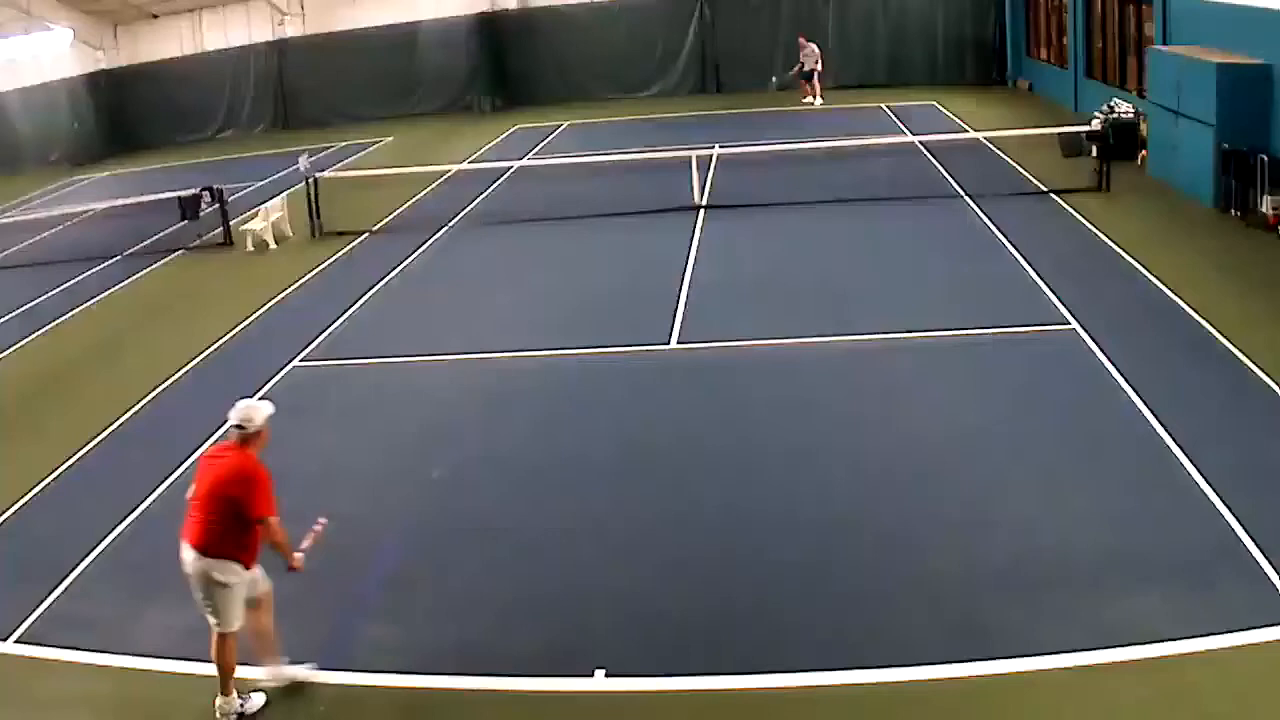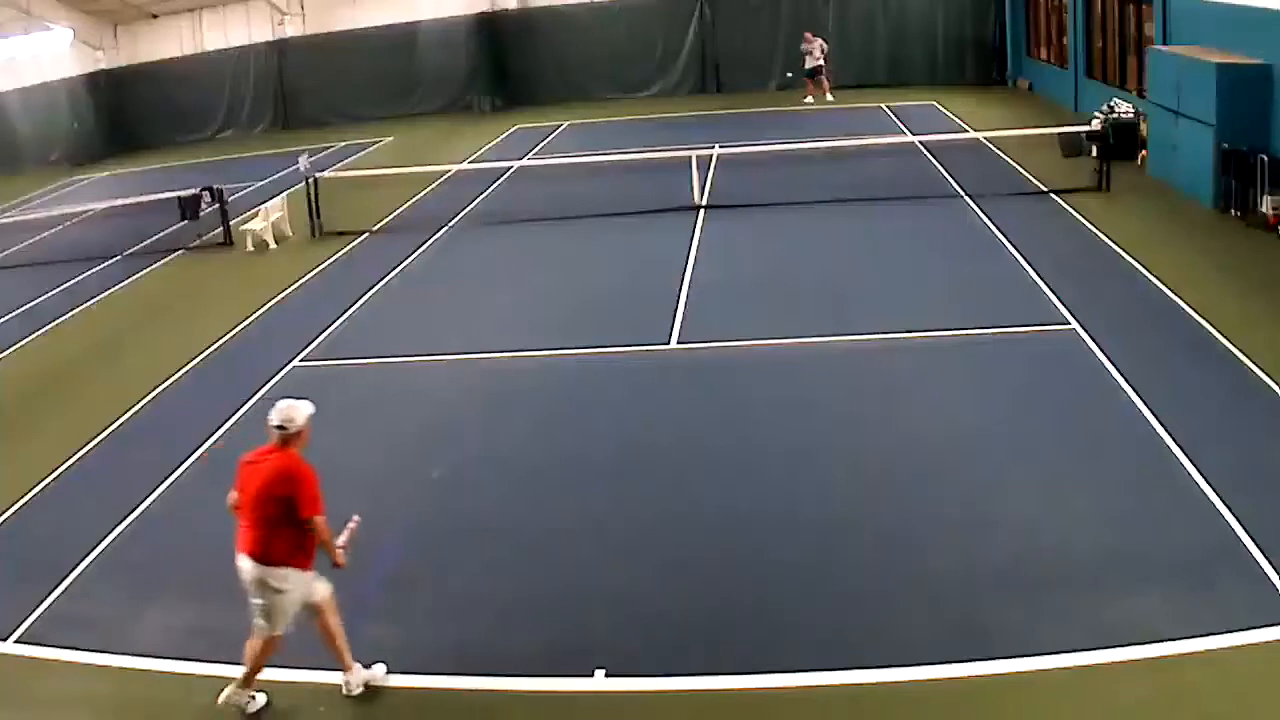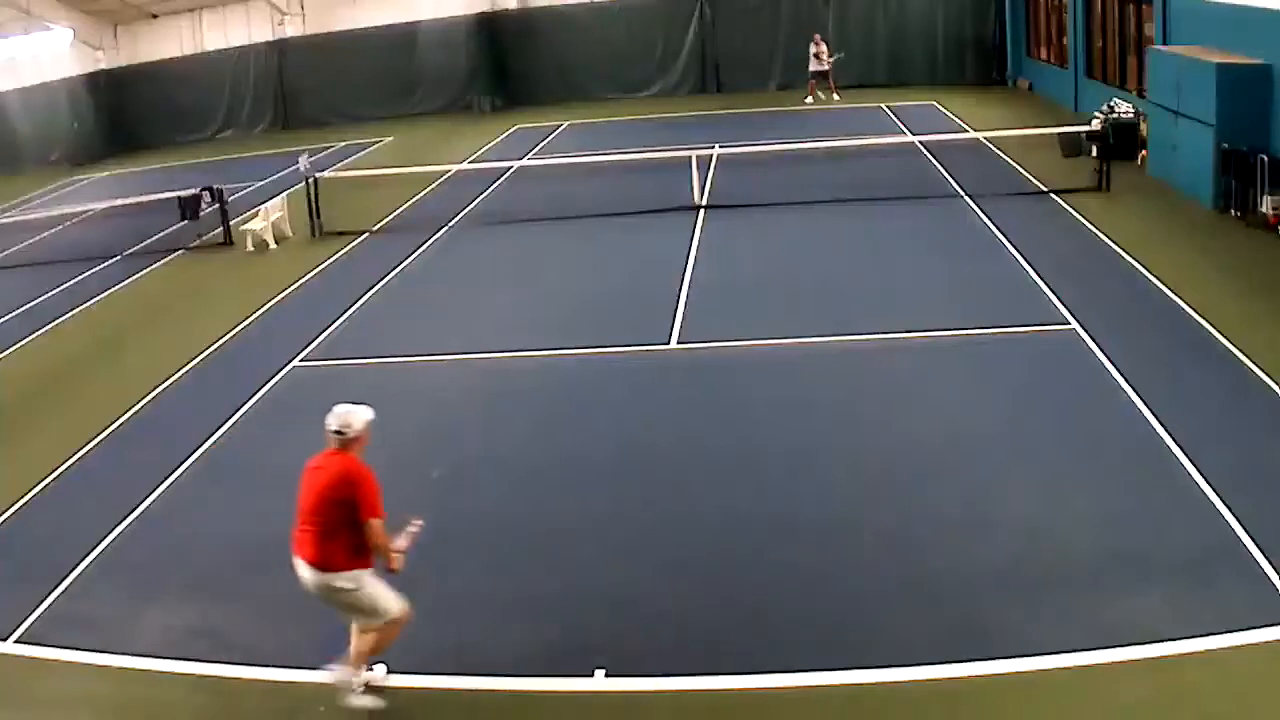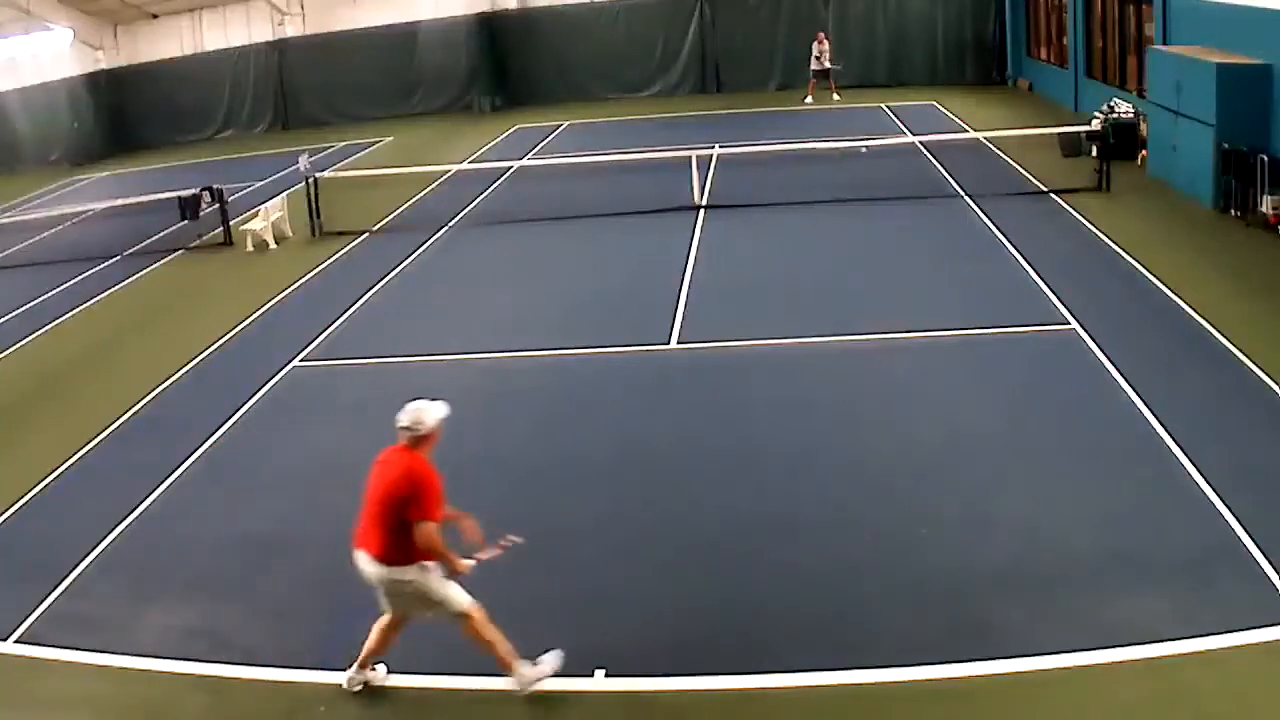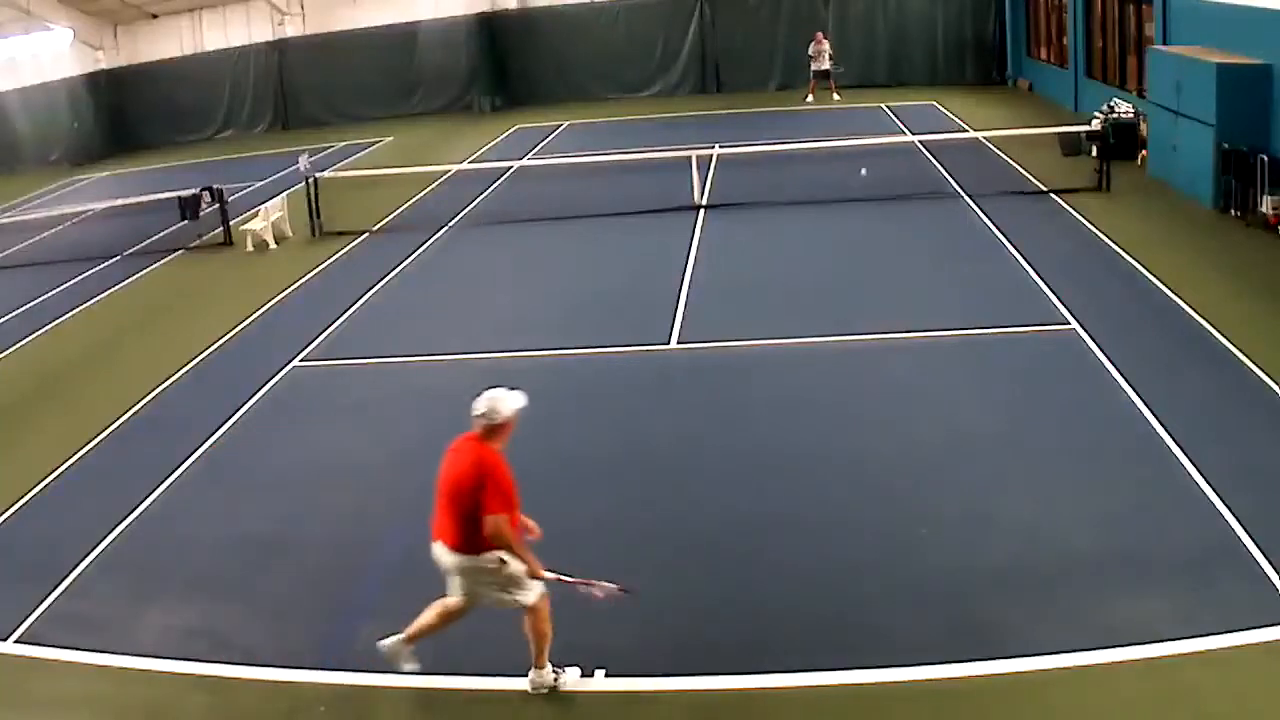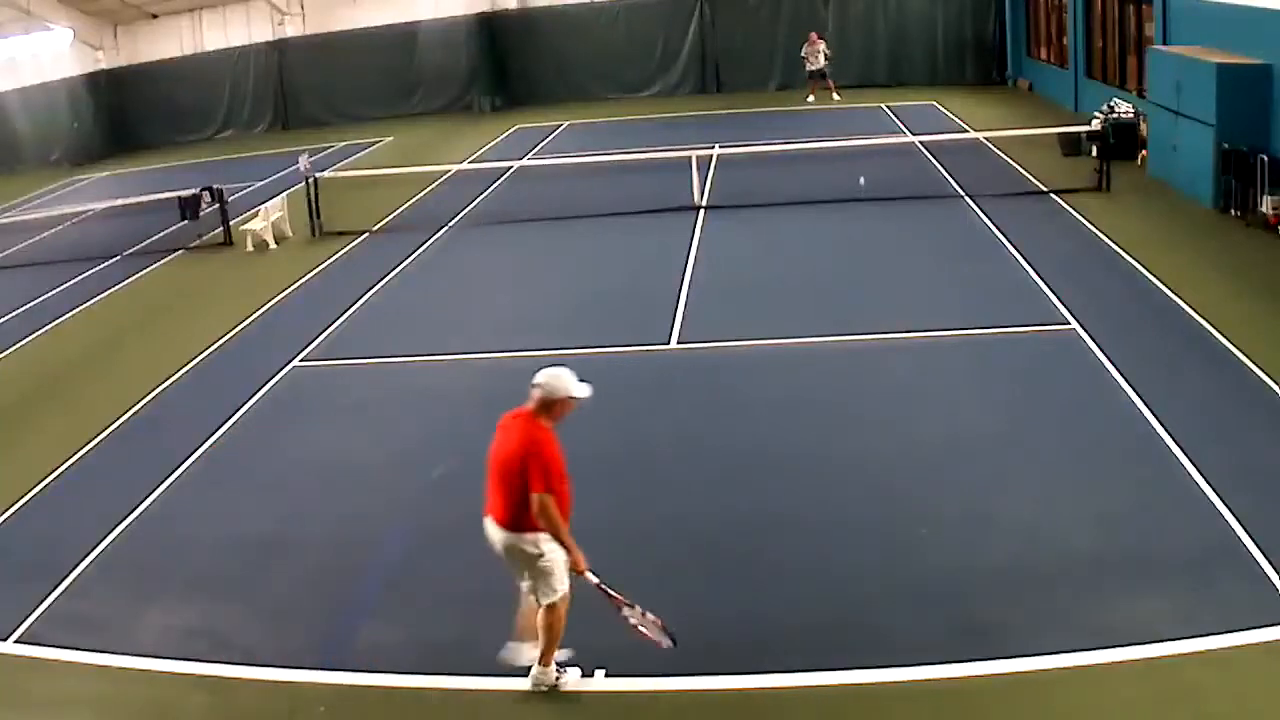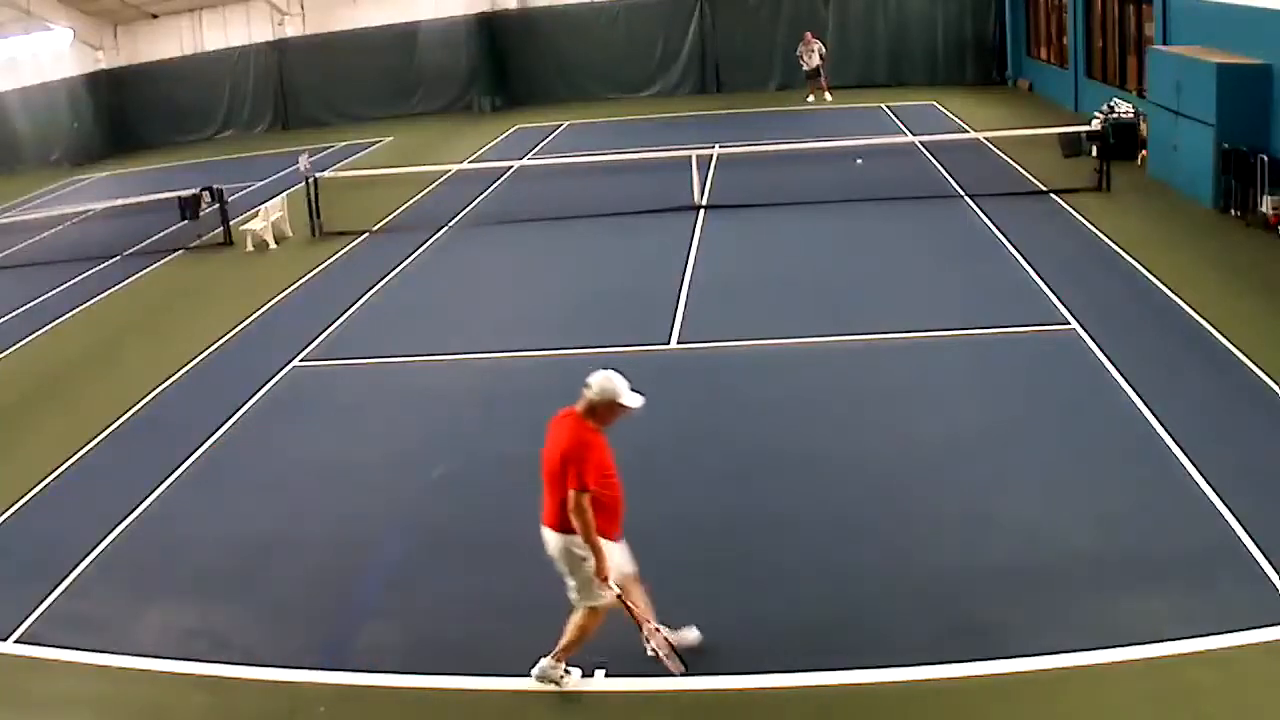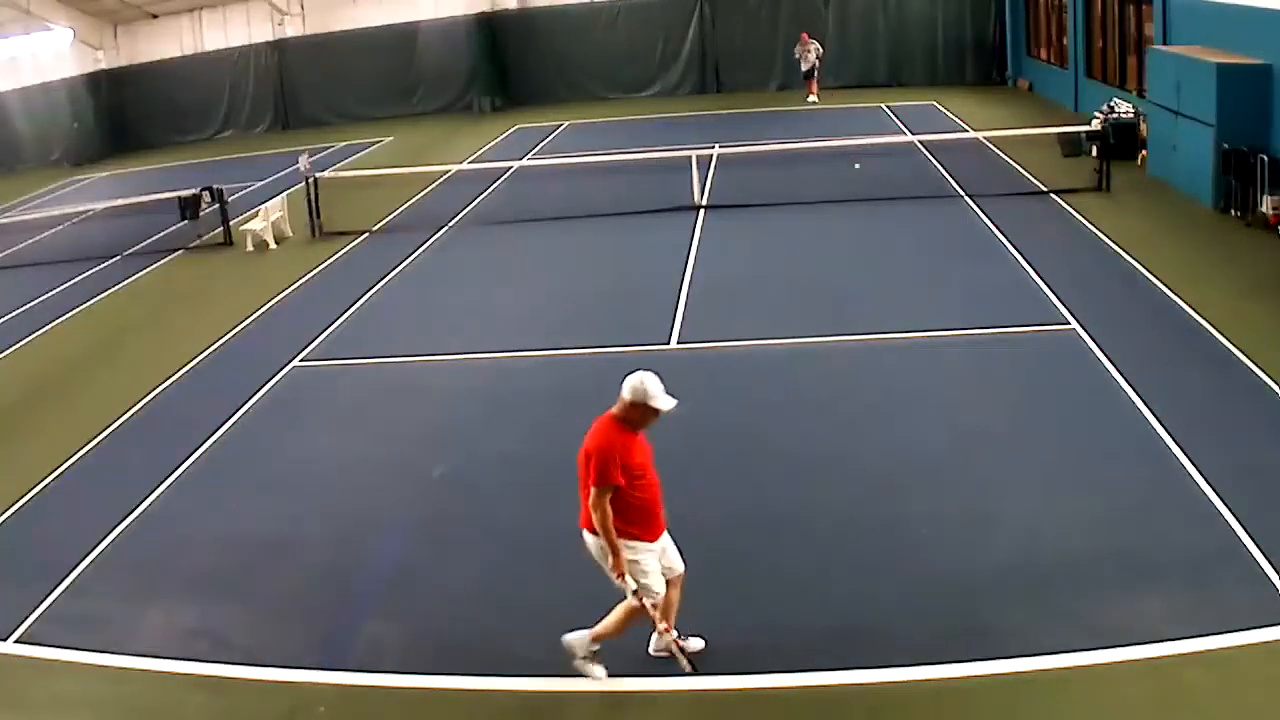
dt=0.2s
person 1, frame 1
left shoulder: (213, 455)
right shoulder: (252, 471)
left elbow: (193, 496)
right elbow: (269, 529)
right wrist: (291, 557)
left hip: (198, 550)
right hip: (219, 563)
left knee: (260, 597)
right knee: (226, 630)
left ankle: (274, 669)
person 1, frame 2
left shoulder: (252, 460)
right shoulder: (299, 470)
left elbow: (235, 503)
right elbow: (317, 528)
right wrist: (337, 553)
left hip: (255, 558)
right hip: (276, 569)
left knee: (323, 604)
right knee: (270, 633)
left ankle: (352, 675)
right ankle: (239, 692)
person 1, frame 3
left shoulder: (316, 465)
right shoulder: (359, 474)
right elbow: (374, 534)
left wrist: (375, 543)
right wrist: (391, 556)
left hip: (308, 562)
right hip: (337, 573)
left knee: (368, 613)
right knee: (397, 615)
left ankle: (356, 674)
right ankle: (349, 672)
person 1, frame 4
left shoulder: (388, 458)
right shoulder: (421, 473)
right elbow: (425, 539)
left wrist: (455, 516)
right wrist: (453, 563)
left hip: (368, 556)
right hip: (401, 568)
left knee: (398, 614)
right knee: (468, 612)
left ankle: (359, 672)
right ankle: (521, 671)
person 1, frame 5
left shoulder: (462, 446)
right shoulder: (493, 466)
right elbow: (494, 529)
left wrist: (517, 518)
right wrist: (527, 561)
left hip: (446, 545)
right hip: (478, 555)
left knee: (460, 601)
right knee: (536, 600)
left ankle: (401, 642)
right ankle: (542, 674)
person 1, frame 6
left shoulder: (513, 419)
right shoulder: (540, 442)
right elbow: (542, 506)
right wrist: (572, 550)
left hip: (501, 523)
right hip: (527, 533)
left knee: (537, 588)
right knee: (556, 598)
left ankle: (525, 645)
right ankle: (545, 672)
person 1, frame 7
left shoulder: (565, 418)
right shoulder: (582, 441)
right elbow: (578, 506)
right wrist: (598, 555)
left hip: (598, 532)
right hip: (575, 538)
left knee: (627, 578)
right knee: (597, 605)
right ankle: (551, 667)
person 1, frame 8
left shoulder: (631, 424)
right shoulder: (608, 442)
right elbow: (597, 504)
left wrist: (653, 506)
right wrist: (616, 553)
left hip: (650, 530)
right hip: (623, 539)
left knee: (674, 575)
right knee: (650, 600)
left ankle: (664, 639)
right ankle: (586, 642)
